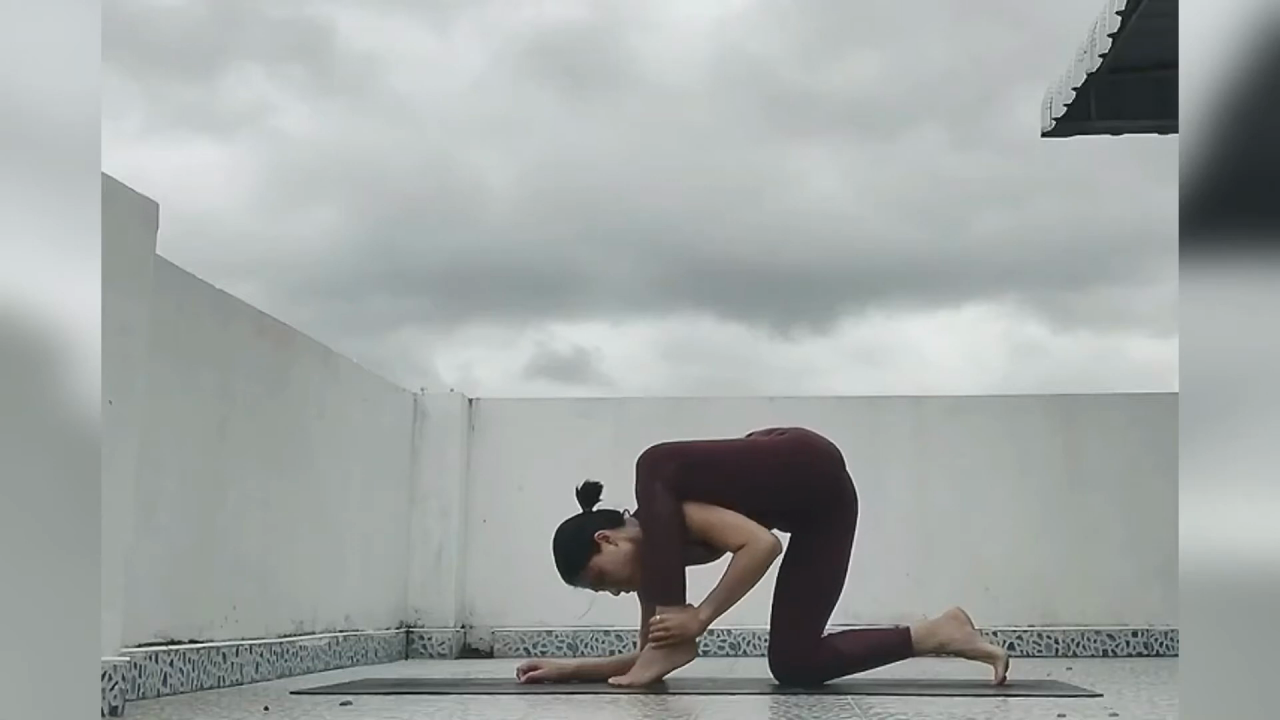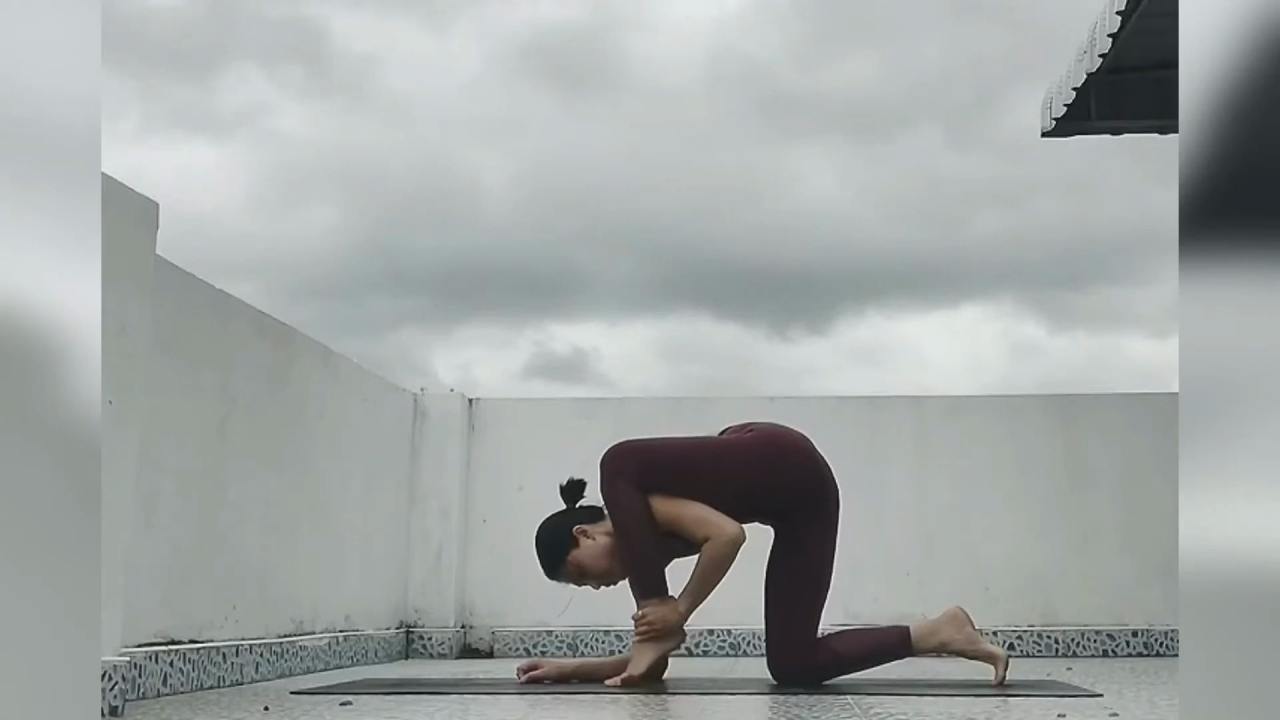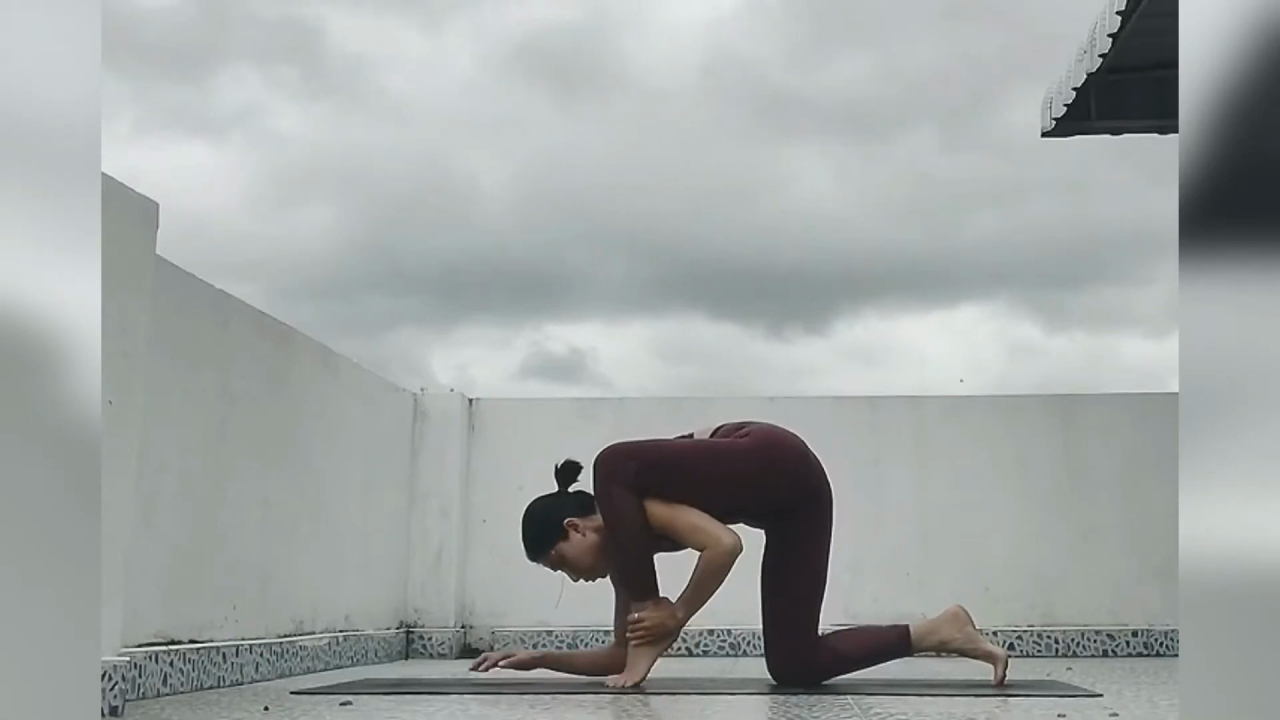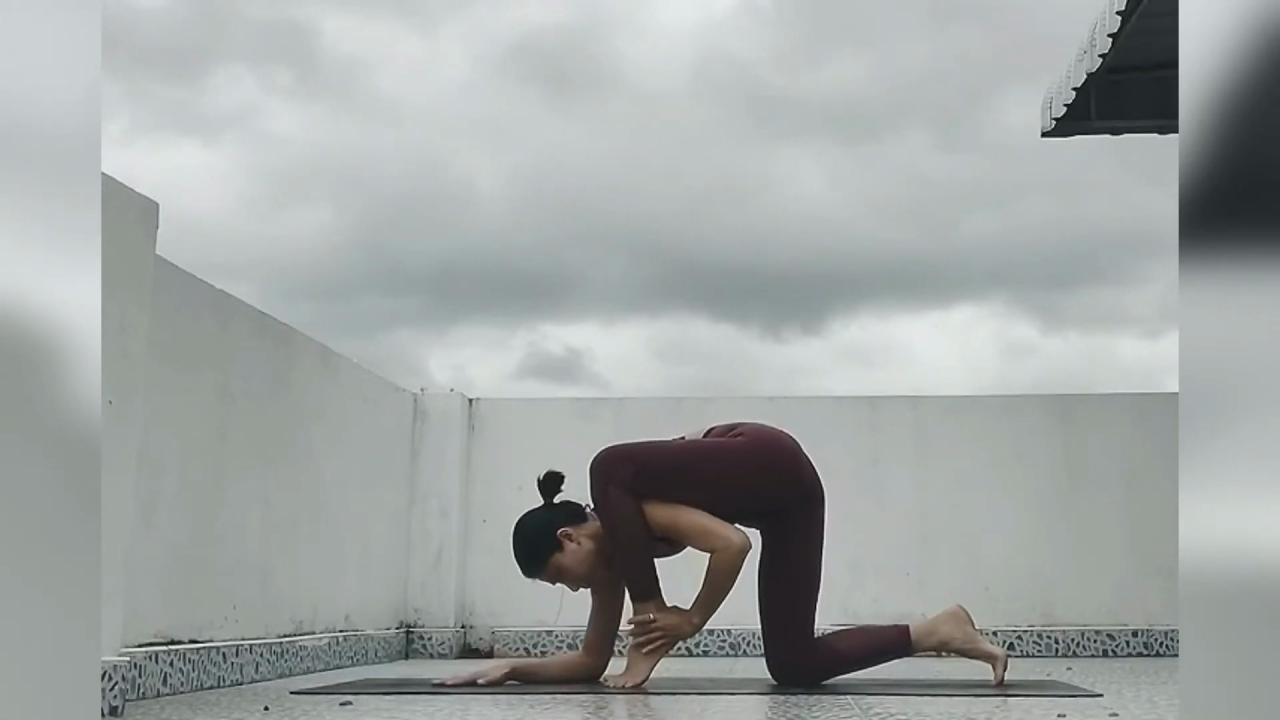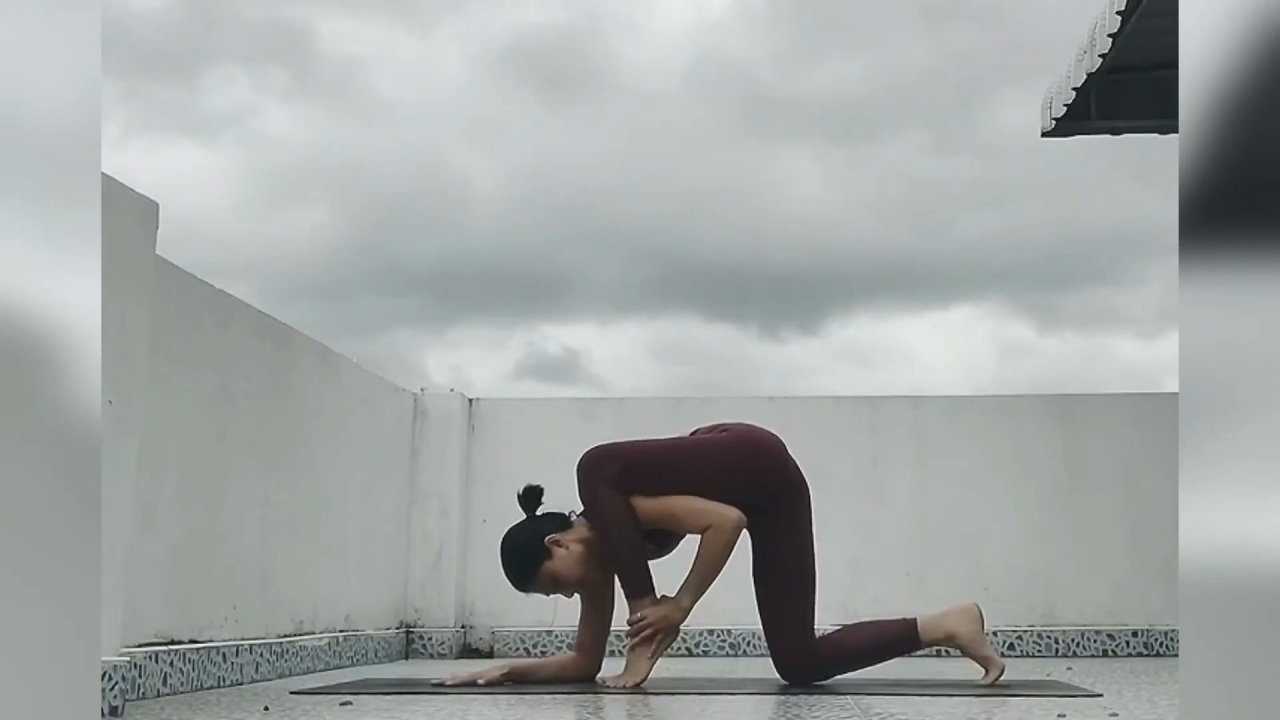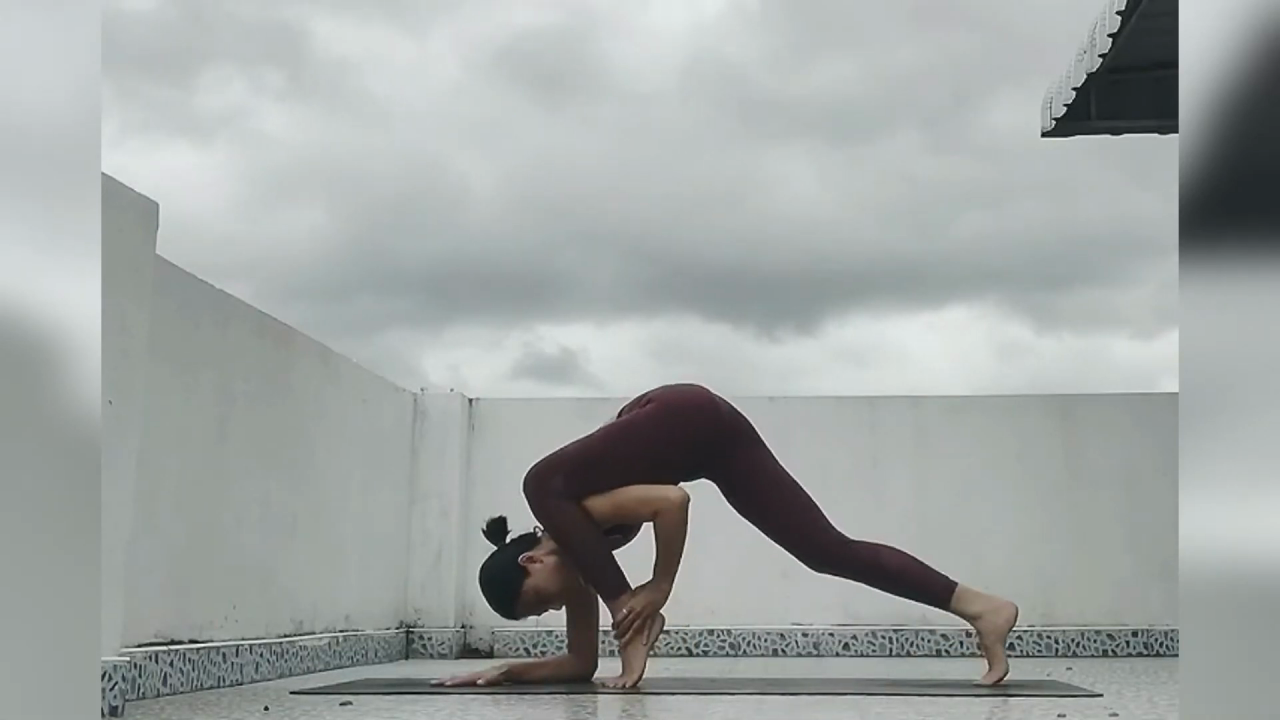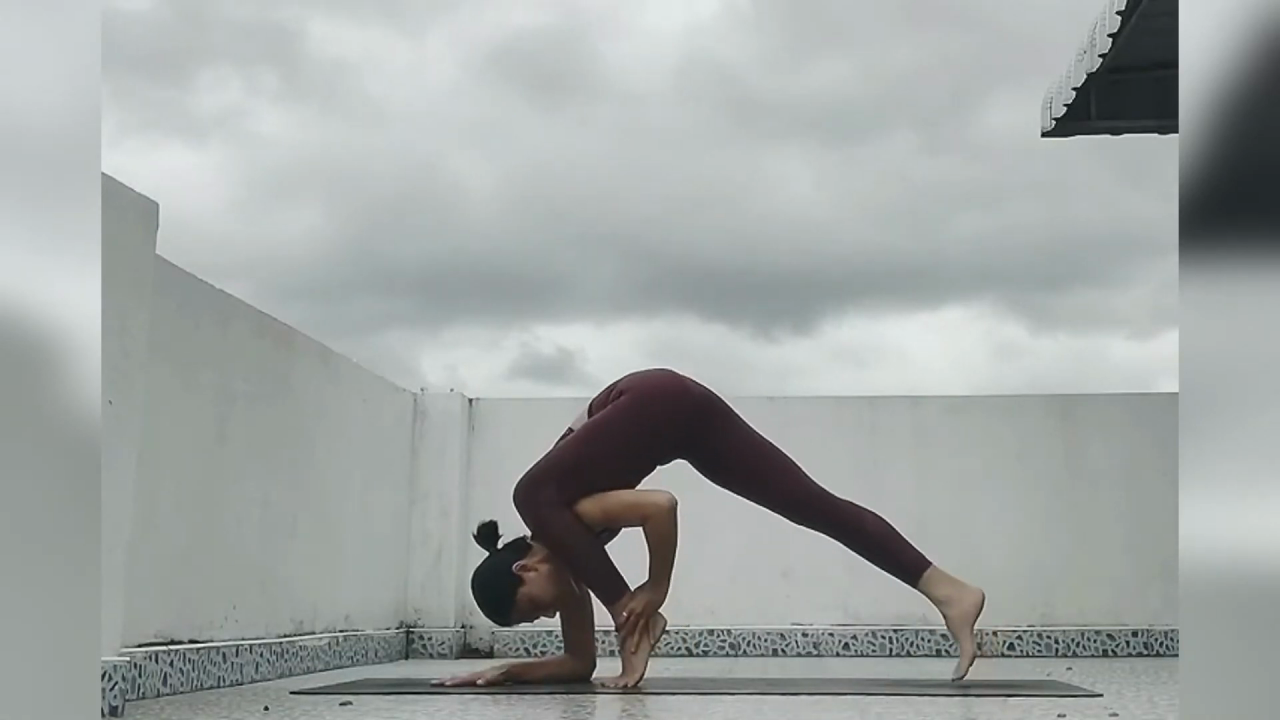
dt=0.7s
person 1, frame 1
left shoulder: (660, 500)
right shoulder: (651, 556)
left elbow: (762, 545)
right elbow: (650, 659)
left wrist: (698, 618)
right wrist: (569, 668)
left hip: (813, 470)
right hip: (820, 507)
left knee: (657, 466)
right knee: (794, 664)
left ankle: (674, 640)
right ankle: (942, 634)
person 1, frame 2
left shoulder: (630, 489)
right shoulder: (643, 546)
left elbow: (728, 534)
right elbow: (651, 666)
left wrist: (677, 612)
right wrist: (568, 669)
left hip: (791, 465)
right hip: (803, 499)
left knee: (618, 462)
right knee: (793, 665)
right ankle: (941, 633)
person 1, frame 3
left shoulder: (625, 494)
right shoulder: (623, 541)
left elbow: (724, 545)
right elbow: (622, 656)
left wrist: (675, 617)
right wrist: (538, 658)
left hip: (782, 464)
right hip: (797, 497)
left knee: (612, 464)
right knee: (793, 665)
right ankle: (940, 632)
person 1, frame 4
left shoulder: (618, 492)
right shoulder: (609, 552)
left elbow: (733, 544)
right elbow: (590, 661)
left wrist: (692, 620)
right wrist: (511, 668)
left hip: (776, 466)
right hip: (783, 497)
right knee: (795, 665)
right ankle: (939, 632)
person 1, frame 5
left shoulder: (600, 482)
right shoulder: (598, 554)
left elbow: (727, 521)
right elbow: (584, 662)
left wrist: (680, 605)
right wrist: (509, 669)
left hip: (761, 466)
right hip: (757, 490)
right knee: (801, 663)
right ankle: (948, 625)
person 1, frame 6
left shoulder: (550, 492)
right shoulder: (572, 550)
left elbow: (671, 502)
right elbow: (581, 663)
left wrist: (658, 592)
right wrist: (509, 671)
left hip: (697, 422)
right hip: (704, 442)
right knee: (827, 551)
right ankle: (978, 607)
person 1, frame 7
left shoulder: (539, 504)
right shoulder: (559, 552)
left elbow: (661, 506)
right elbow: (580, 661)
left wrist: (654, 591)
right wrist: (507, 669)
left hip: (668, 404)
right hip: (675, 418)
right knee: (816, 507)
right ankle: (949, 591)
